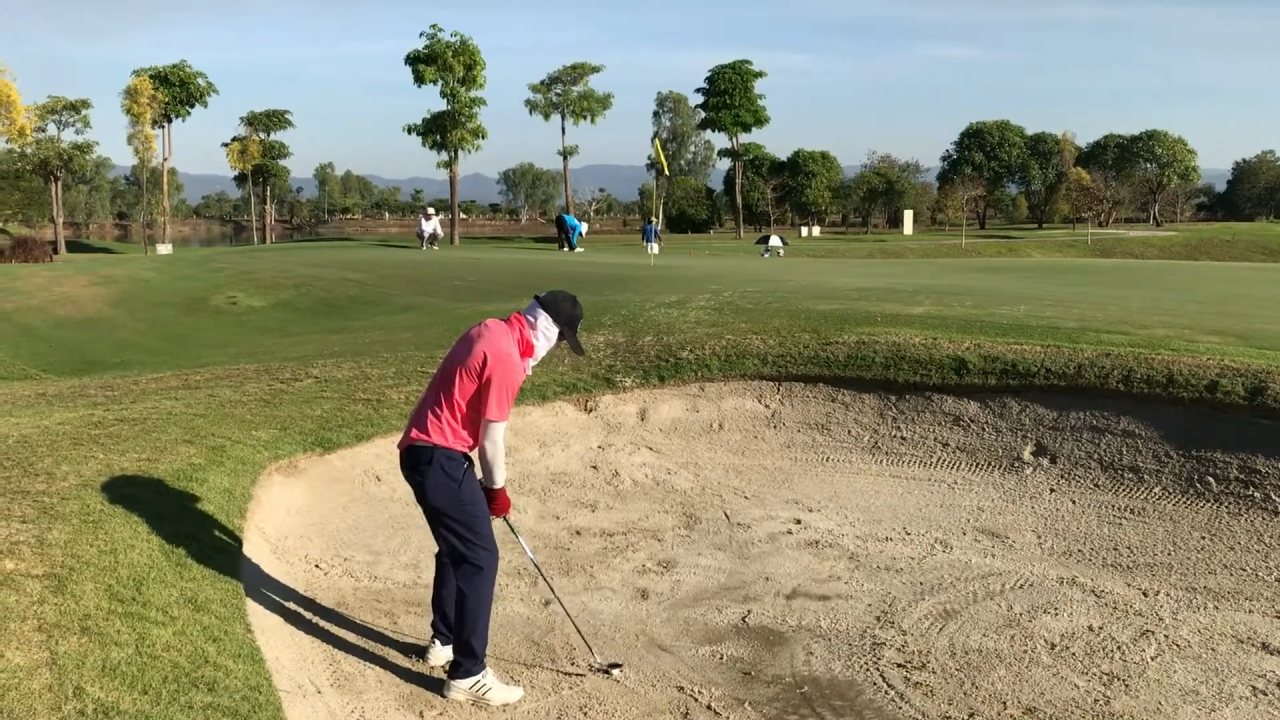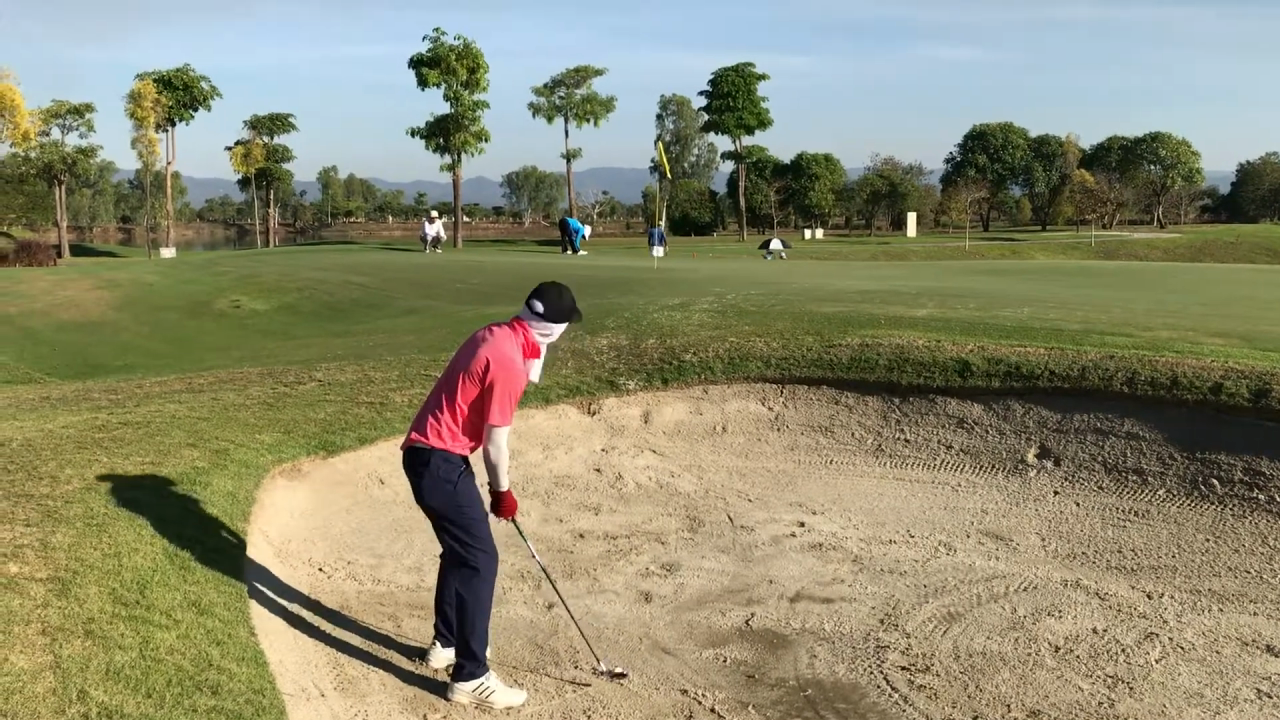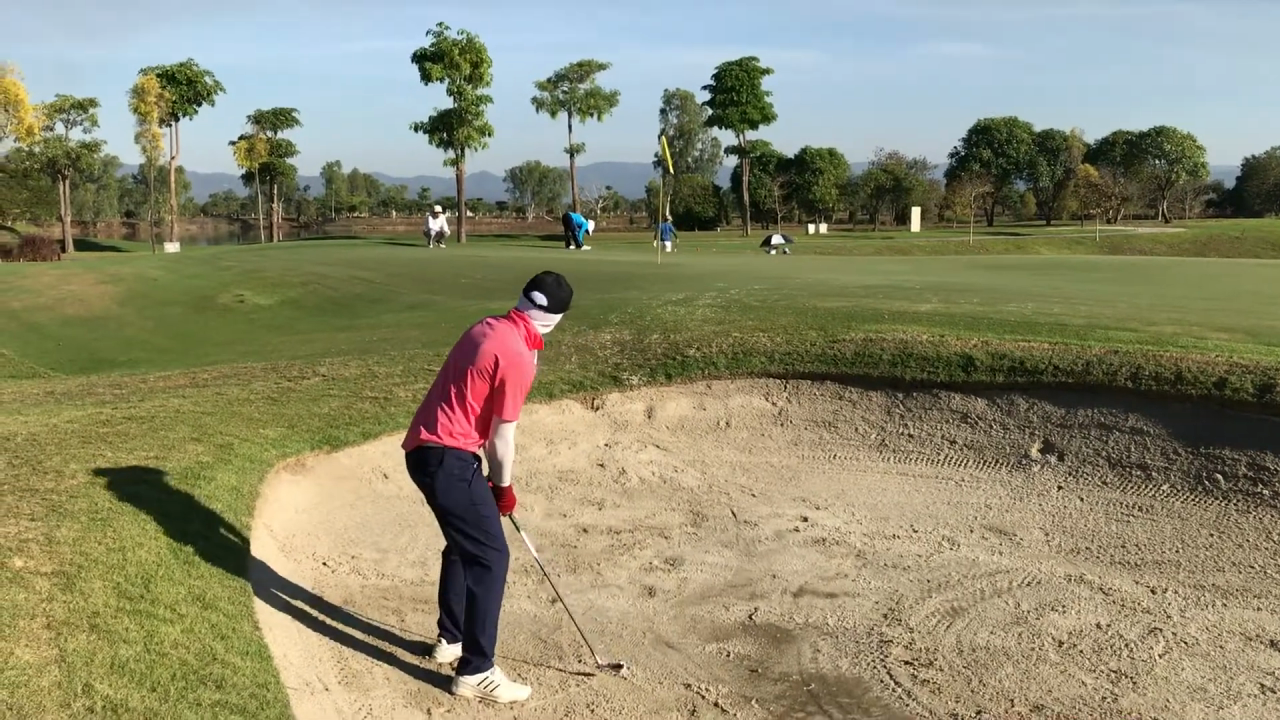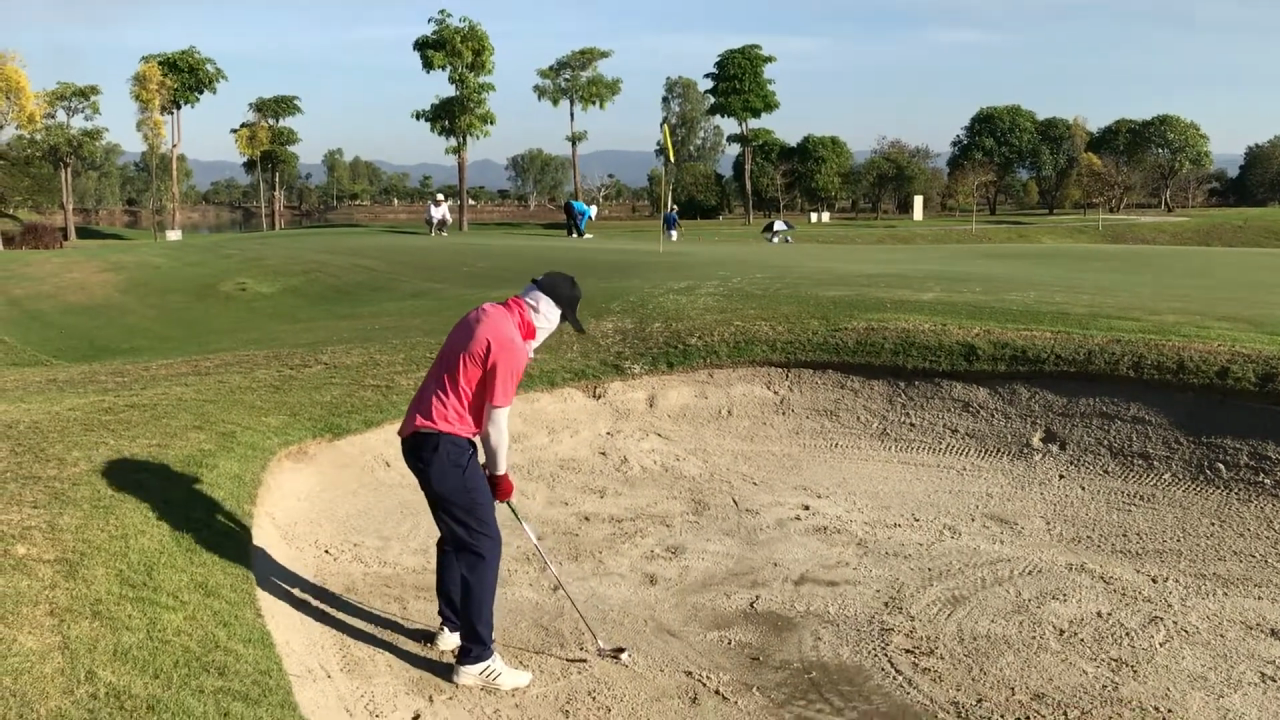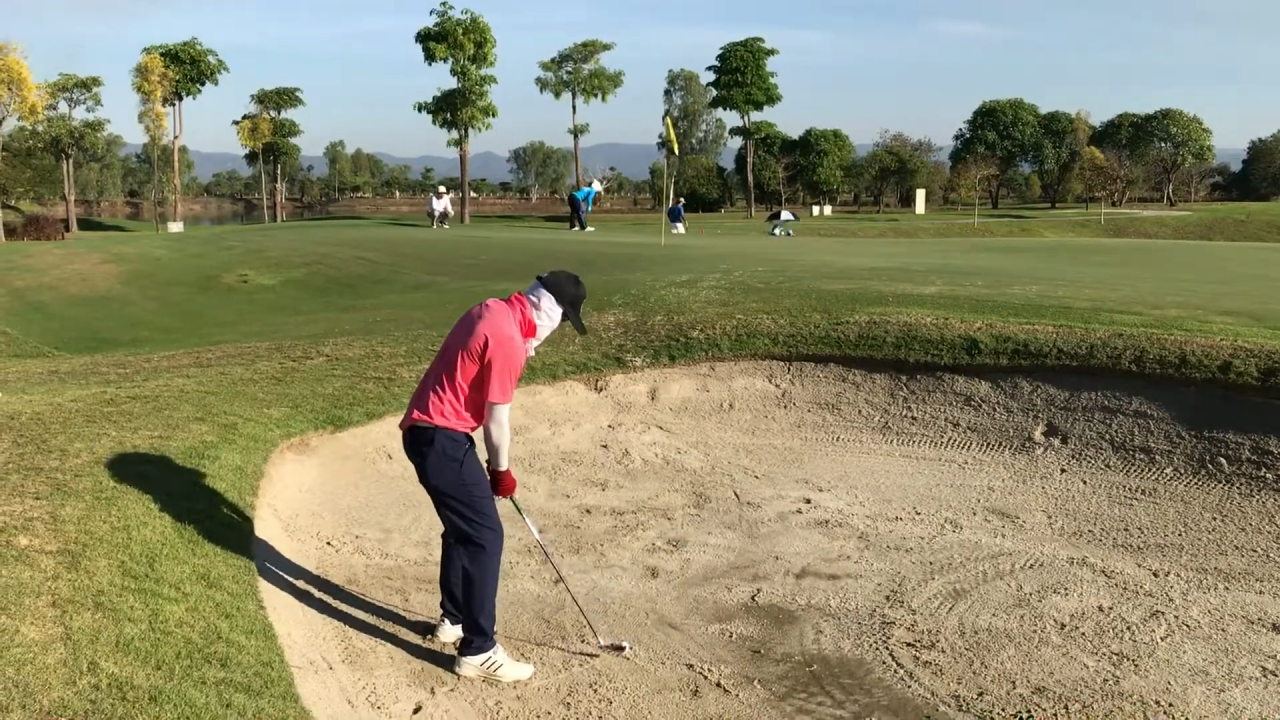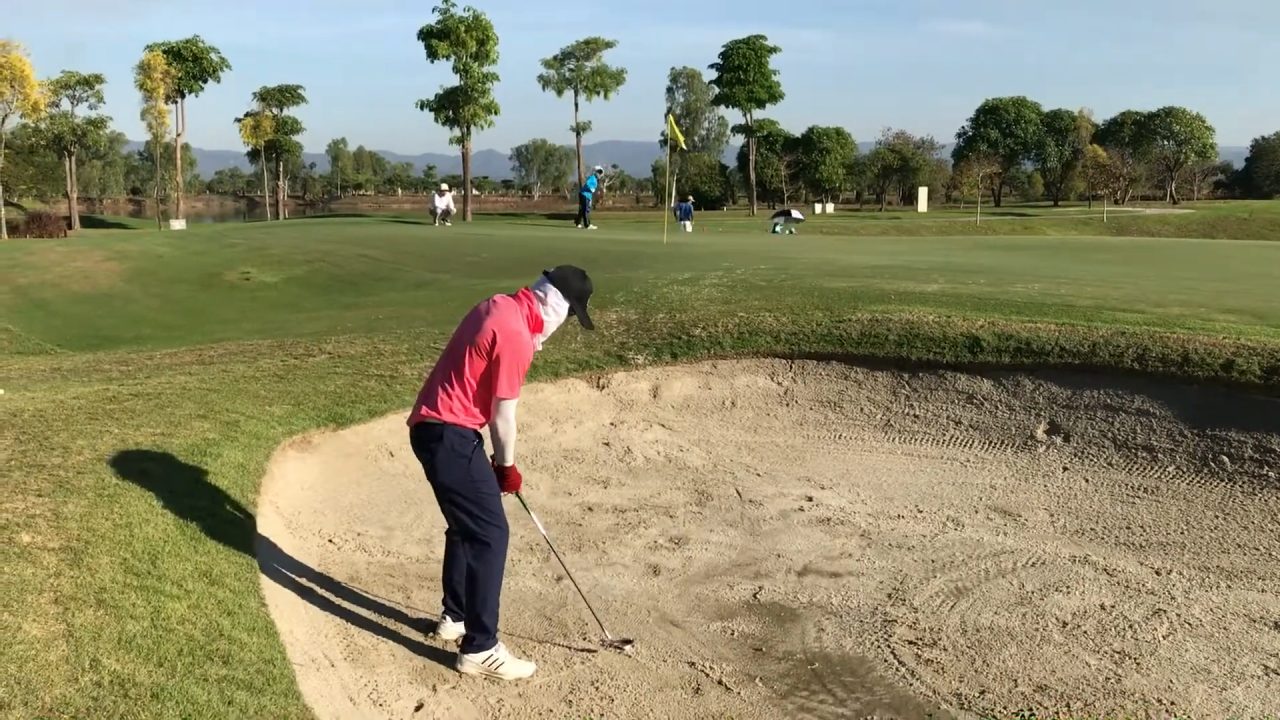
dt=0.4s
person 1, frame 1
left shoulder: (489, 329)
right shoulder: (507, 360)
right elbow: (490, 437)
left wrist: (487, 484)
right wrist: (495, 489)
left hip: (419, 450)
right hip: (441, 459)
left knee: (456, 549)
right knee: (480, 559)
left ankle: (444, 641)
right ankle: (467, 675)
person 1, frame 2
left shoulder: (494, 335)
right shoulder: (511, 365)
right elbow: (494, 442)
right wrist: (503, 491)
left hip: (425, 453)
right hip: (441, 462)
left knee: (460, 551)
right knee: (480, 561)
left ankle: (446, 644)
right ankle: (470, 677)
person 1, frame 3
left shoulder: (488, 327)
right shoulder: (518, 358)
right elbow: (501, 436)
right wrist: (503, 487)
left hip: (425, 449)
right hip: (449, 459)
left knee: (463, 546)
right knee: (490, 557)
left ankle: (451, 639)
right ankle: (475, 672)
person 1, frame 4
left shoulder: (488, 313)
right shoulder: (510, 344)
right elbow: (495, 423)
right wrist: (499, 474)
left hip: (420, 436)
right hip: (444, 445)
left knee: (457, 536)
right knee: (482, 546)
left ankle: (452, 627)
right ankle: (476, 659)
person 1, frame 5
left shoulder: (492, 309)
right shoulder: (508, 341)
right elbow: (496, 419)
right wrist: (501, 471)
left hip: (424, 429)
right hip: (442, 439)
left knee: (462, 528)
right knee: (485, 537)
left ankle: (453, 619)
right ankle: (478, 651)
person 1, frame 6
left shoulder: (498, 305)
right shoulder: (516, 336)
right elbow: (502, 415)
right wrist: (506, 467)
left hip: (430, 425)
right hip: (450, 435)
left knee: (466, 525)
right knee: (490, 534)
left ankle: (455, 617)
right ankle: (479, 649)
